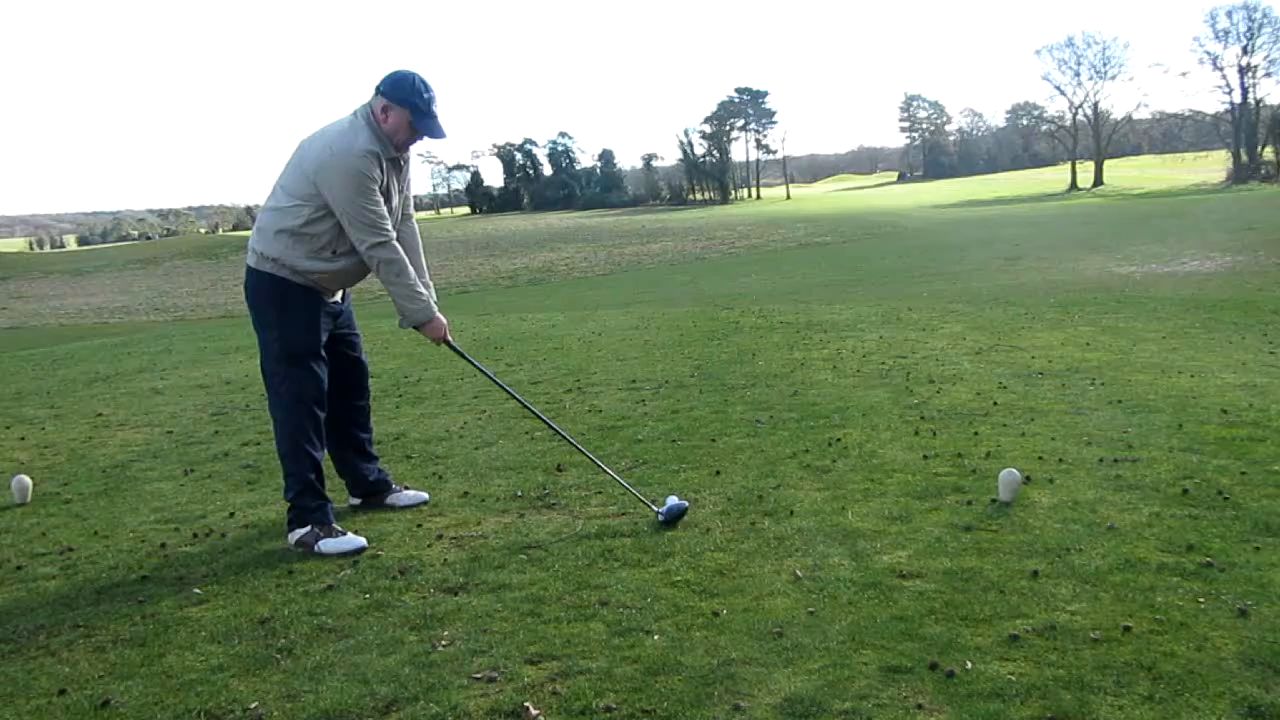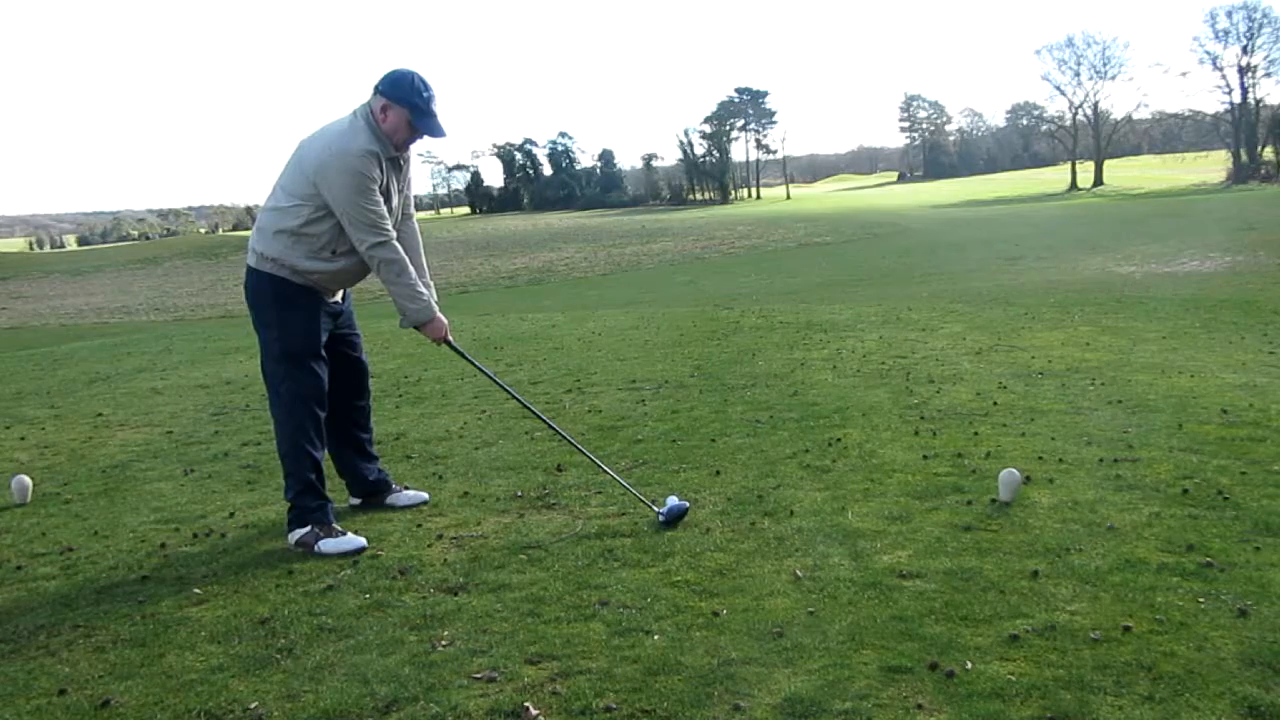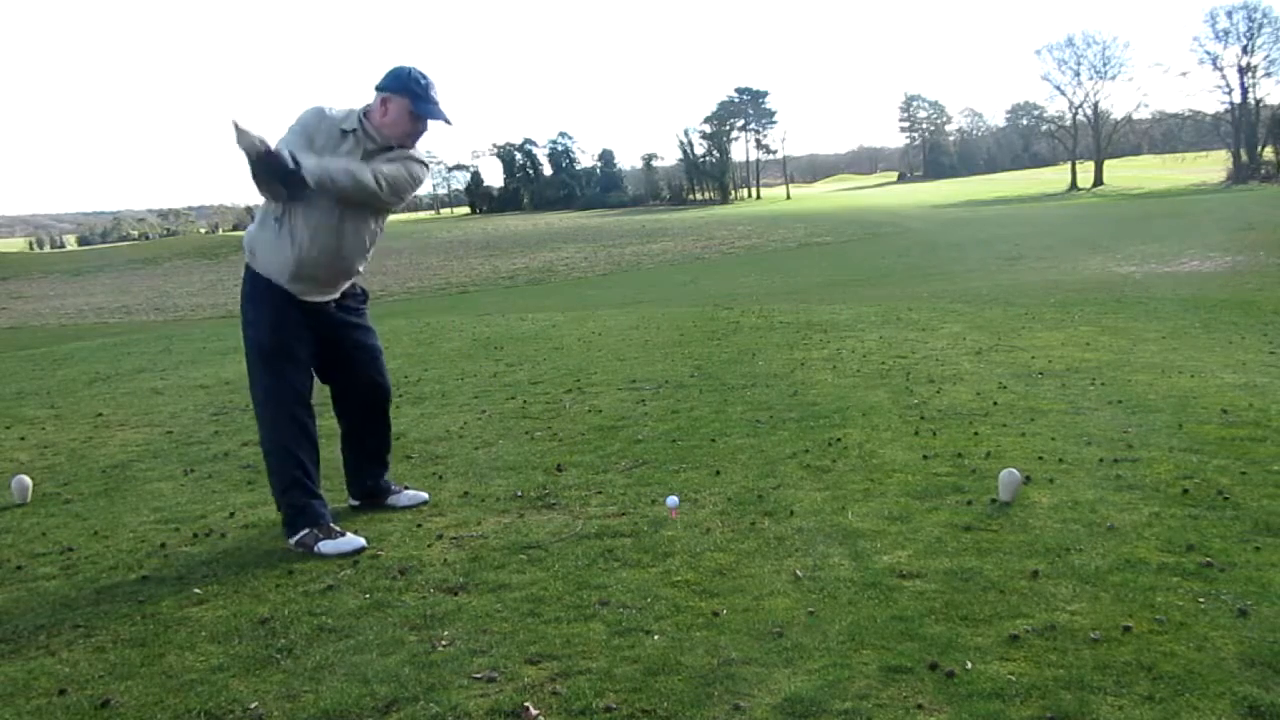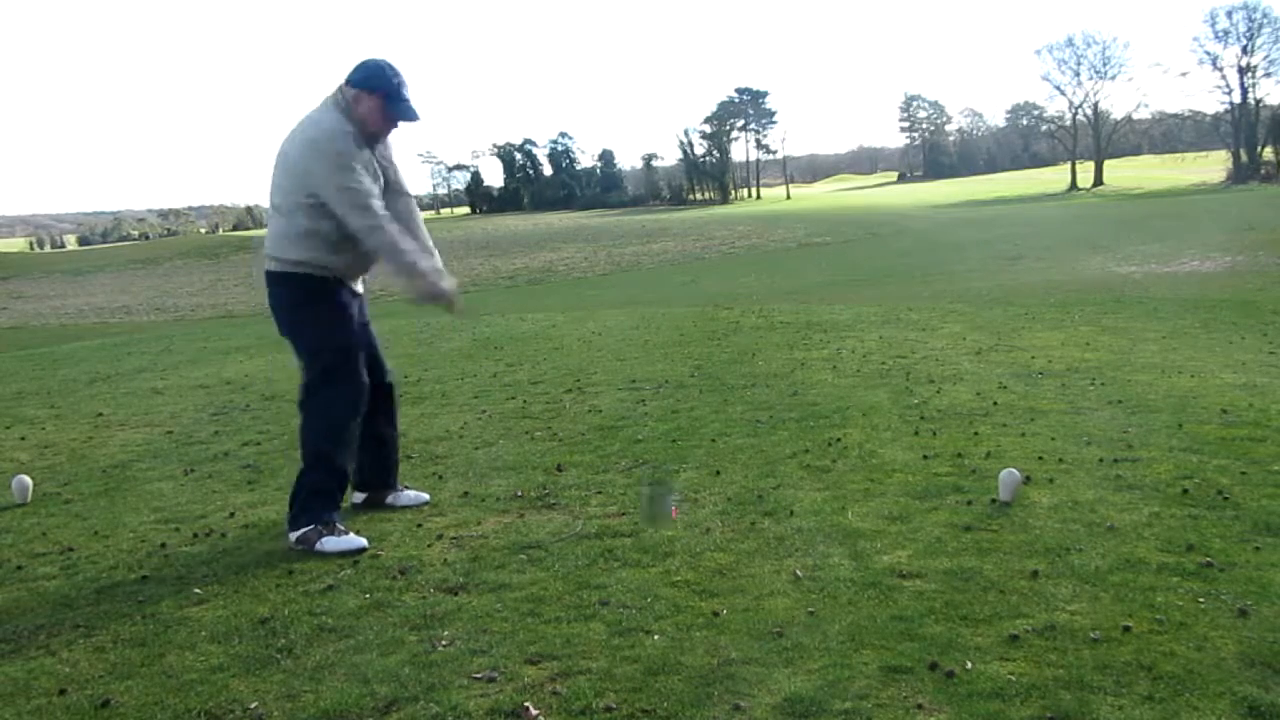
dt=0.5s
person 1, frame 1
left shoulder: (392, 150)
right shoulder: (349, 154)
left elbow: (403, 228)
right elbow: (379, 246)
left wrist: (425, 300)
right wrist: (421, 312)
left hip: (327, 284)
right hip: (284, 283)
left knee: (350, 384)
right knee: (301, 398)
left ankle: (368, 484)
right ankle: (308, 519)
person 1, frame 2
left shoulder: (392, 150)
right shoulder: (348, 154)
left elbow: (404, 227)
right elbow: (378, 246)
left wrist: (427, 298)
right wrist: (422, 312)
left hip: (327, 284)
right hip: (284, 283)
left knee: (351, 385)
right knee: (302, 398)
left ankle: (368, 483)
right ankle: (308, 519)
person 1, frame 3
left shoulder: (409, 166)
right shoulder: (318, 124)
left elbow: (357, 181)
right elbow: (277, 181)
left wrist: (299, 172)
right wrist: (266, 162)
left hip: (336, 293)
right hip: (271, 285)
left knee: (370, 390)
right knee: (285, 407)
left ankle: (370, 486)
right ankle: (305, 522)
person 1, frame 4
left shoulder: (370, 138)
right shoulder: (326, 138)
left elbow: (399, 203)
right elbow: (372, 223)
left wrist: (431, 266)
right wrist: (427, 280)
left hip: (338, 282)
right hip: (304, 282)
left knee: (374, 385)
right knee: (339, 392)
left ankle: (375, 483)
right ankle: (311, 519)
